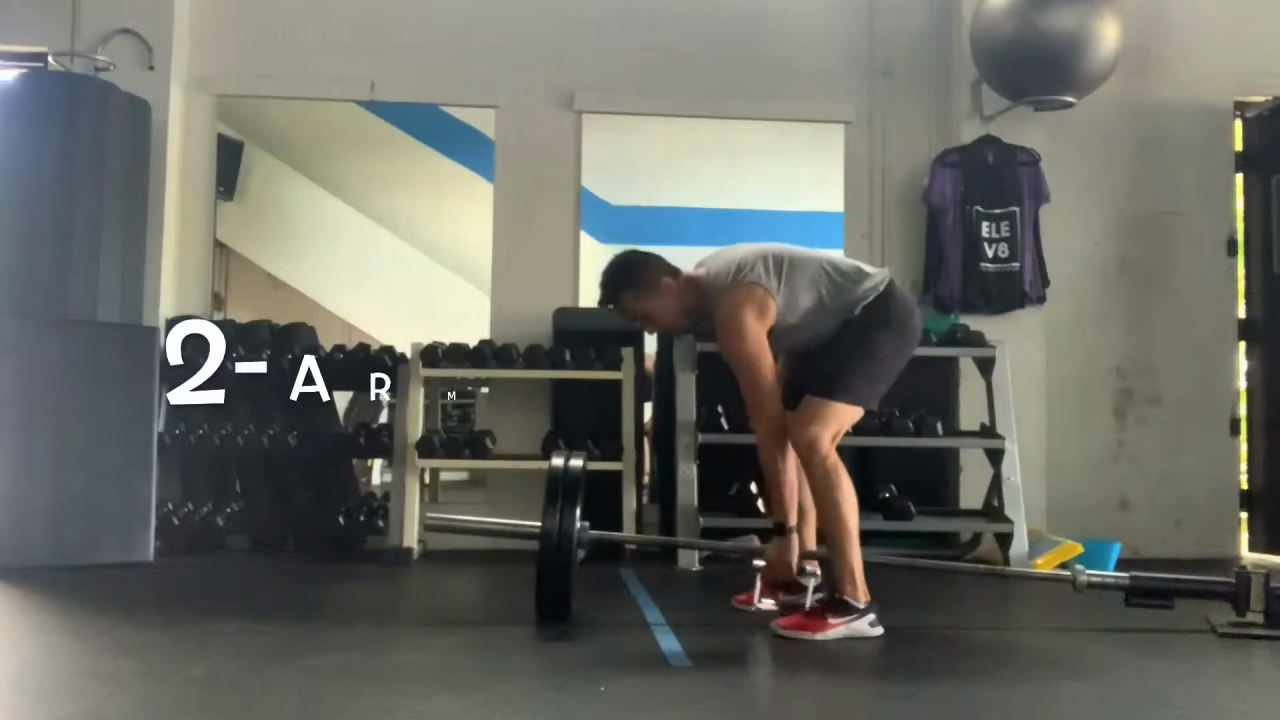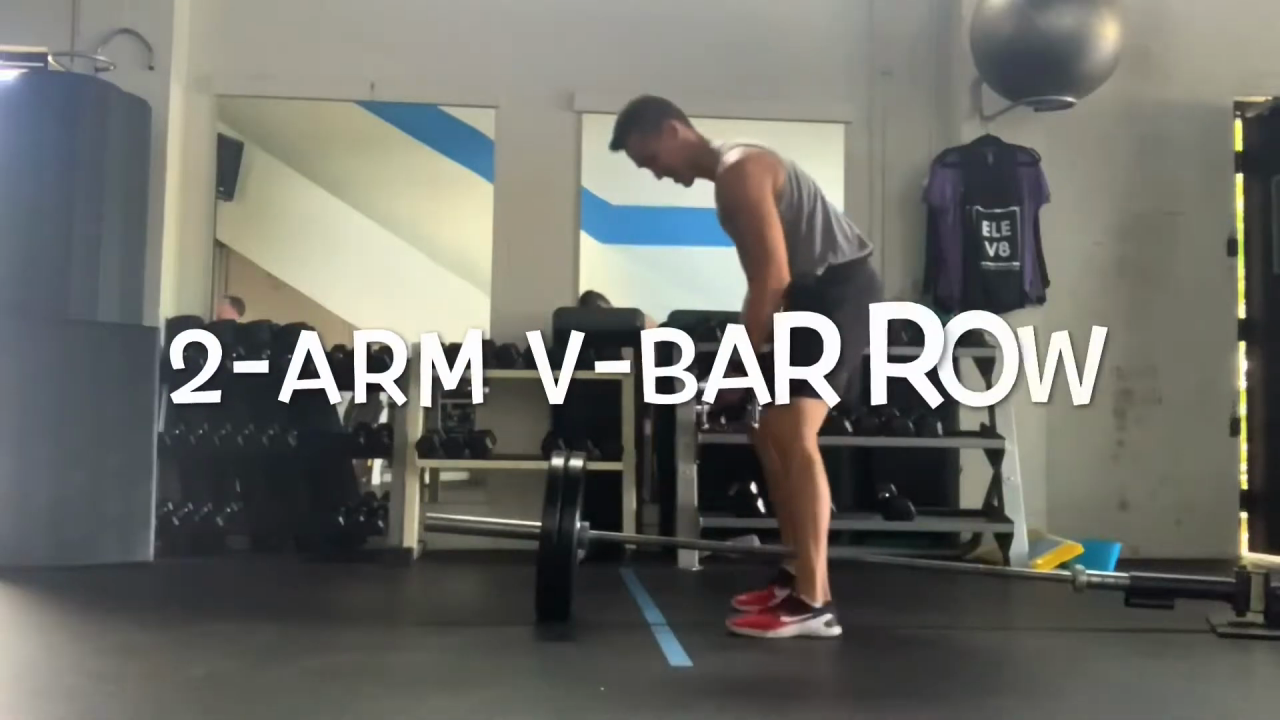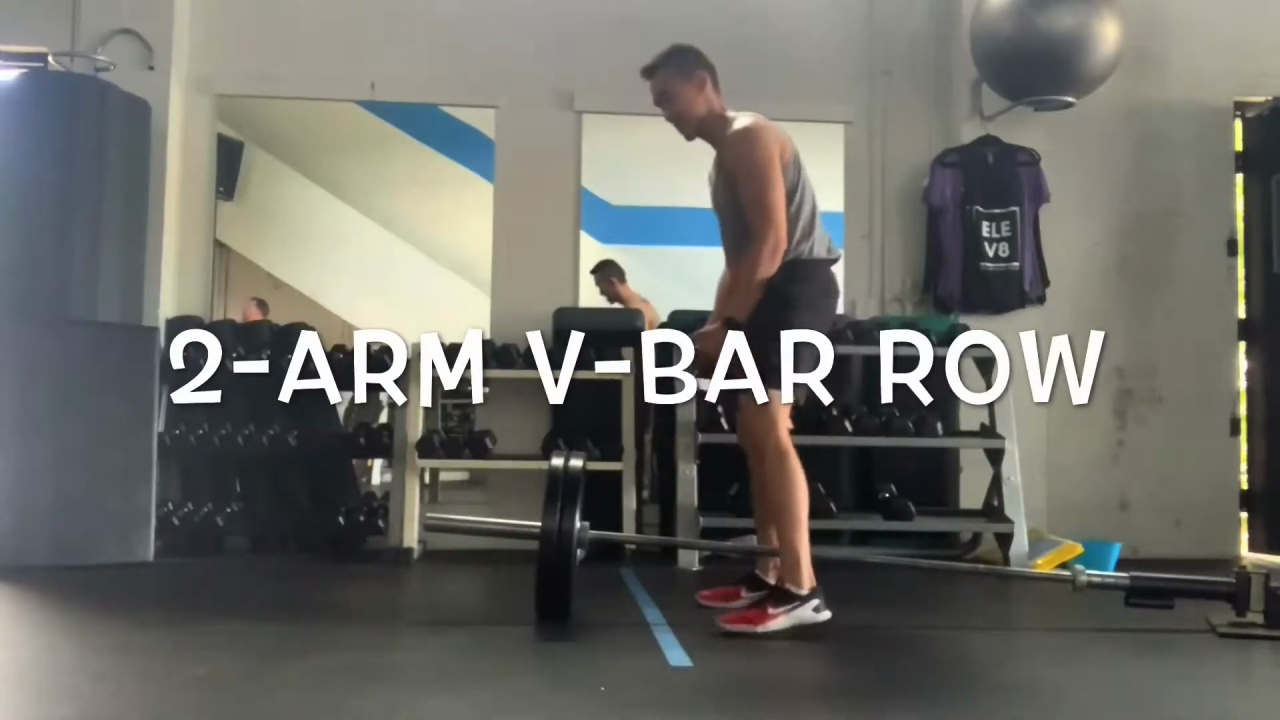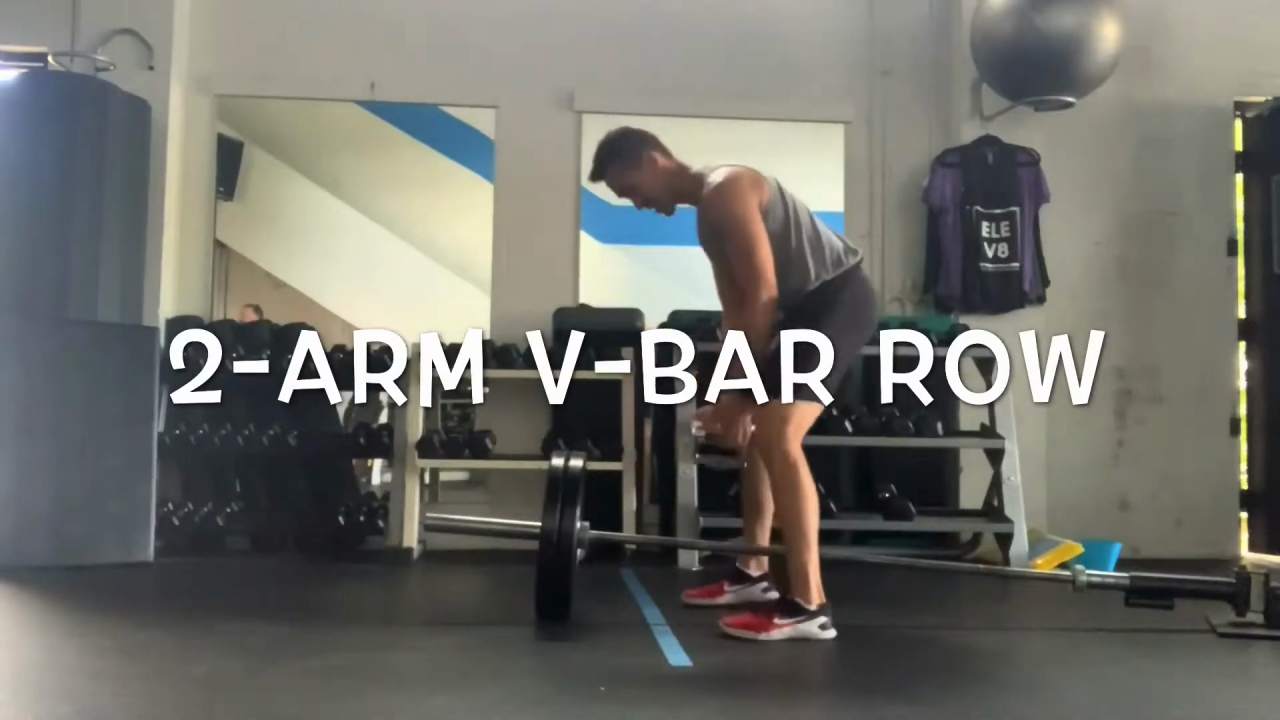
dt=0.7s
person 1, frame 1
left shoulder: (734, 310)
right shoulder: (707, 279)
left elbow: (767, 426)
left wrist: (784, 531)
left hip: (881, 317)
right hip: (843, 321)
left knee: (809, 437)
right knee: (792, 433)
left ankle: (854, 602)
person 1, frame 2
left shoulder: (740, 170)
right shoulder: (726, 179)
left elbow: (773, 278)
right elbow: (765, 278)
right wrist: (746, 356)
left hip: (840, 291)
right hip: (814, 294)
left knee: (792, 437)
right knee: (769, 431)
left ankle: (813, 602)
right ankle: (793, 576)
person 1, frame 3
left shoulder: (748, 137)
right shoulder: (724, 155)
left elbow: (772, 241)
left wrist: (727, 324)
right wrist: (715, 325)
left hip: (796, 287)
right hip: (771, 295)
left knee: (768, 432)
right knee: (754, 435)
left ankle: (799, 589)
right ankle: (769, 575)
person 1, frame 4
left shoulder: (726, 189)
right shoulder: (706, 221)
left elbow: (762, 295)
right elbow: (737, 312)
left wrist: (741, 393)
right wrist: (727, 396)
left hip: (837, 298)
right hip: (805, 308)
left knee: (776, 433)
right knee: (754, 433)
left ankle: (808, 605)
right ankle: (753, 572)
